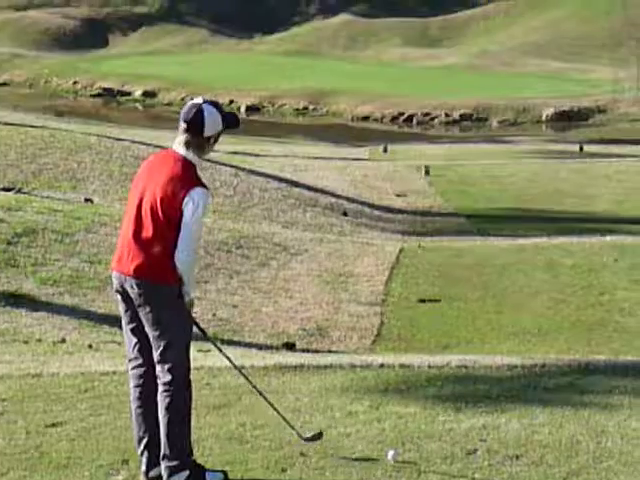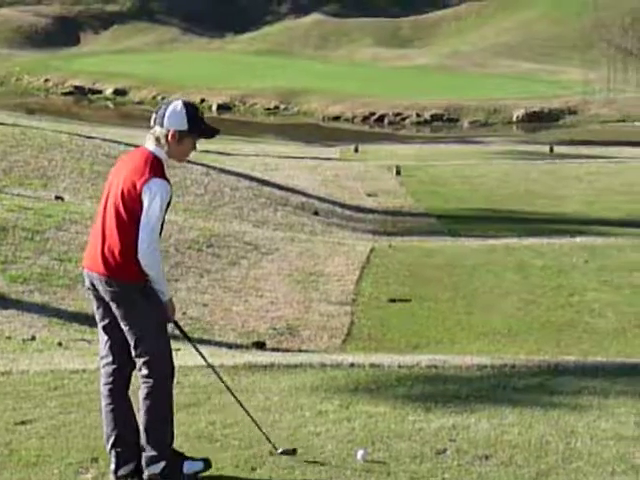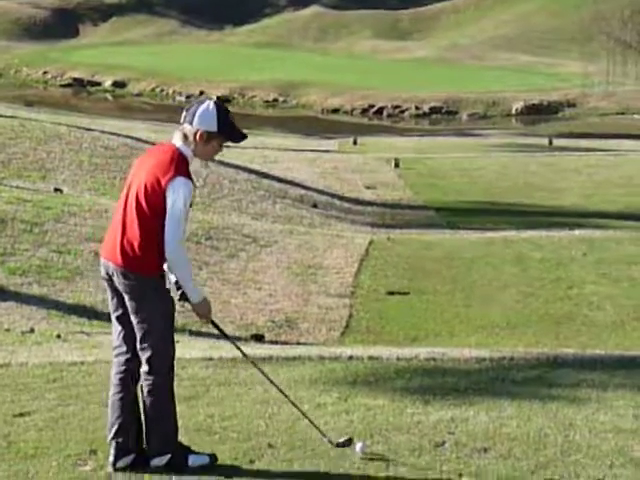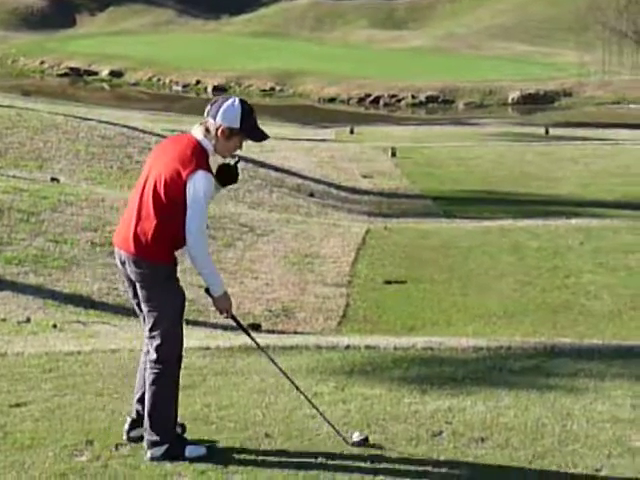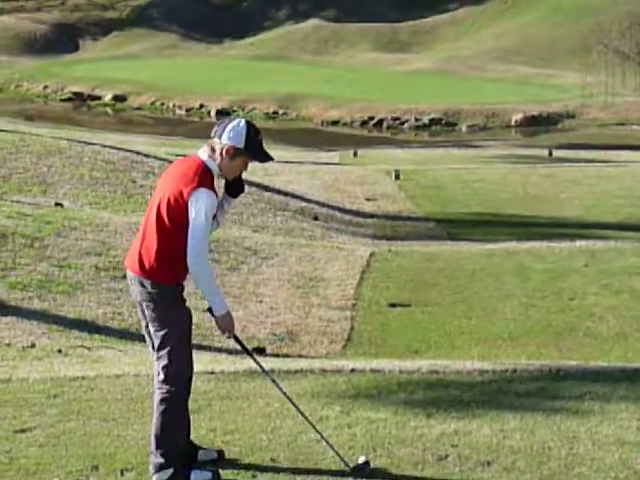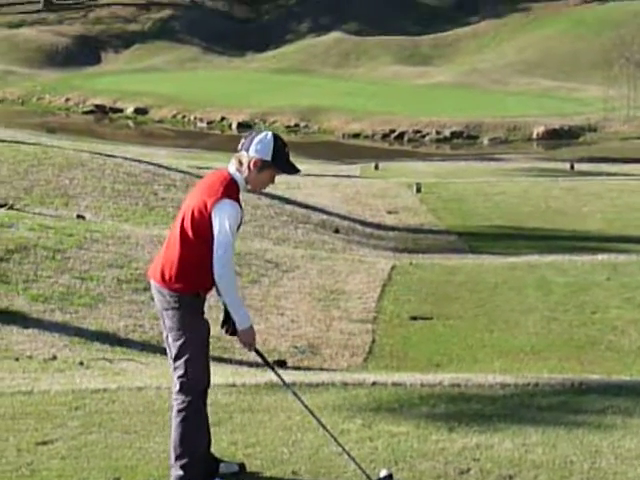
dt=0.4s
person 1, frame 1
left shoulder: (151, 162)
right shoulder: (194, 189)
right elbow: (184, 254)
right wrist: (186, 295)
left hip: (123, 274)
right hip: (156, 284)
left knee: (142, 371)
right knee: (172, 376)
person 1, frame 2
left shoulder: (128, 160)
right shoulder: (155, 180)
right elbow: (147, 249)
left wrist: (155, 292)
right wrist: (165, 295)
left hip: (95, 271)
right hip: (124, 281)
left knee: (114, 369)
right knee: (156, 369)
person 1, frame 3
left shoulder: (153, 154)
right shoulder: (179, 178)
right elbow: (173, 247)
left wrist: (172, 275)
right wrist: (196, 296)
left hip: (112, 262)
right hip: (140, 272)
left knee: (126, 360)
right knee: (157, 365)
left ankle: (125, 450)
right ankle: (163, 451)
person 1, frame 4
left shoulder: (172, 143)
right shoulder: (198, 170)
right elbow: (195, 240)
left wrist: (217, 185)
right wrist: (218, 289)
left hip: (126, 249)
right hip: (151, 260)
left knee: (158, 341)
right knee: (165, 351)
left ankle: (143, 419)
right ankle: (161, 440)
person 1, frame 5
left shoulder: (183, 166)
right shoulder: (201, 188)
left elbow: (205, 225)
right elbow: (197, 258)
left wrist: (229, 197)
right wrist: (220, 309)
left hip: (142, 273)
right hip: (159, 283)
left knee: (171, 368)
right knee: (174, 373)
left ankle: (178, 446)
person 1, frame 6
left shoulder: (217, 182)
right shoulder: (226, 201)
right elbow: (222, 269)
left wrist: (229, 308)
right wrist: (243, 322)
left hip: (171, 285)
right hip: (180, 293)
left knee: (192, 381)
right knee: (191, 386)
